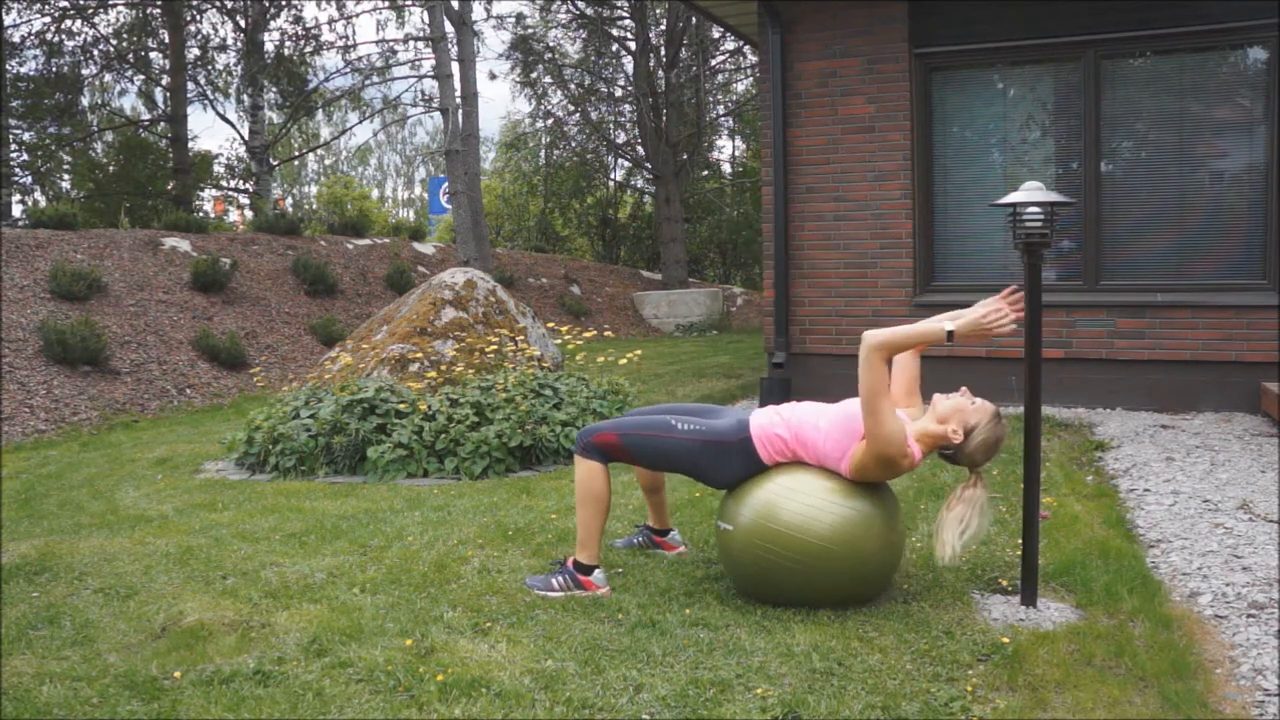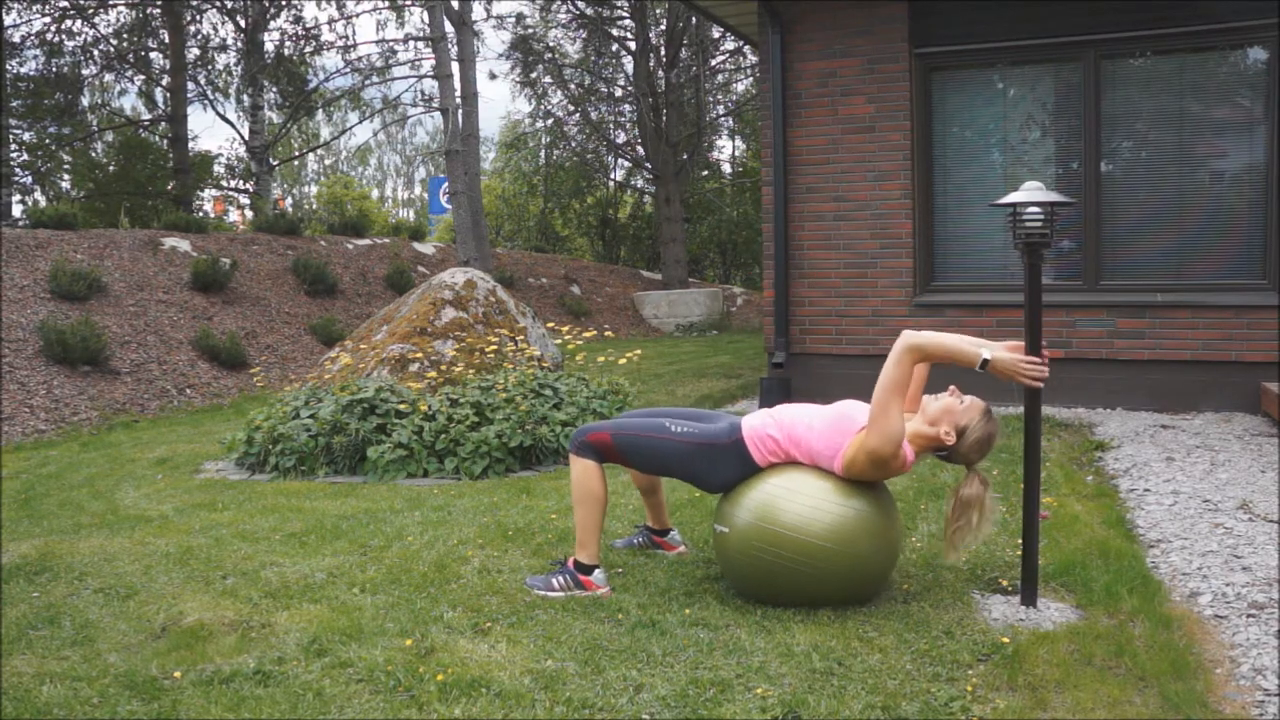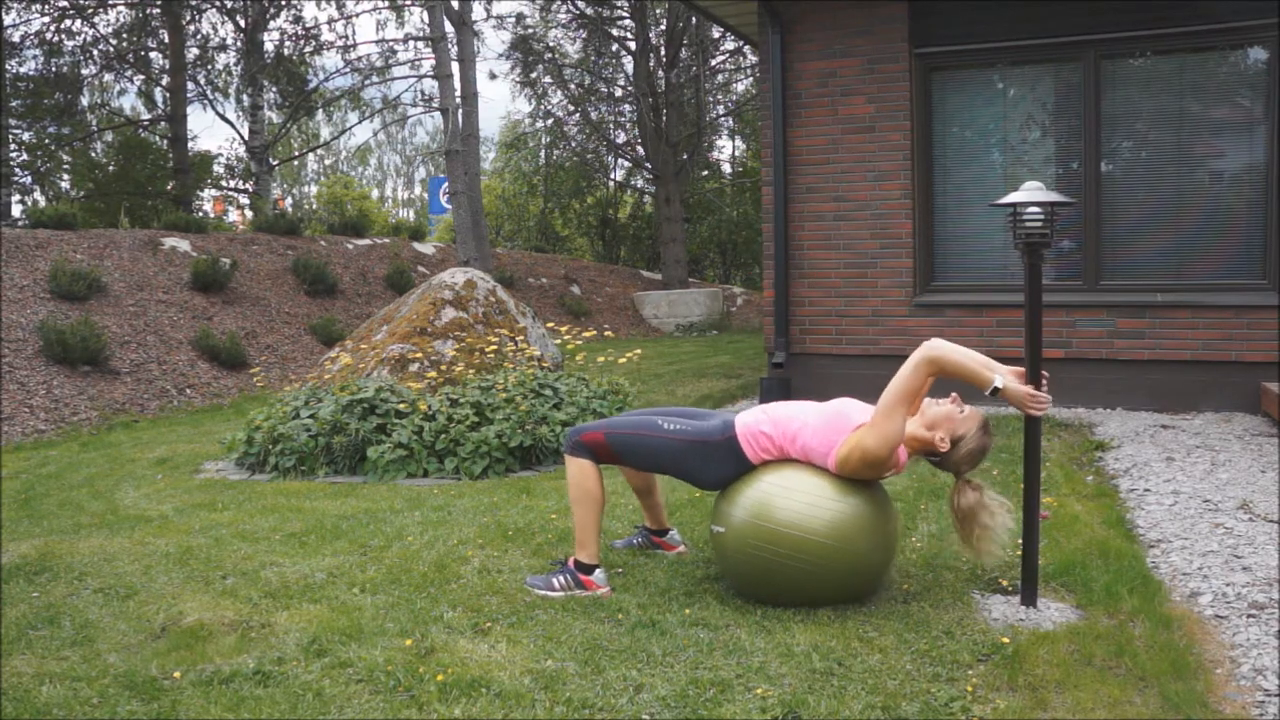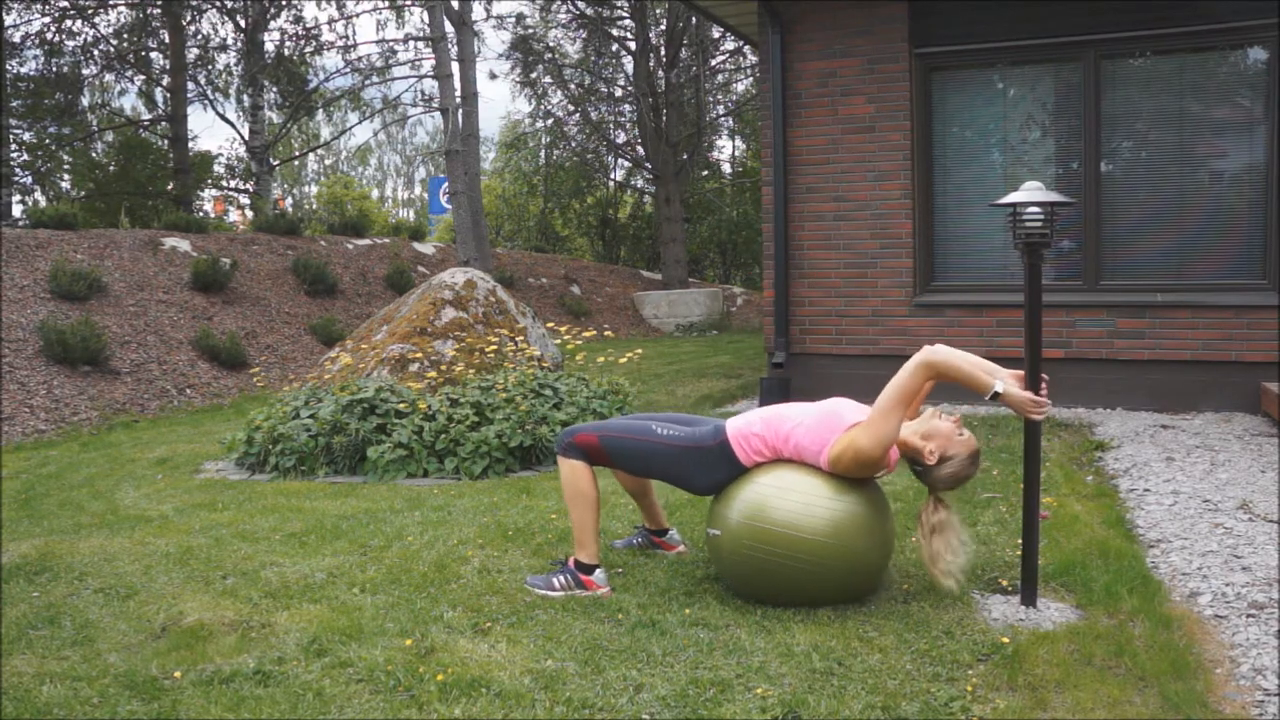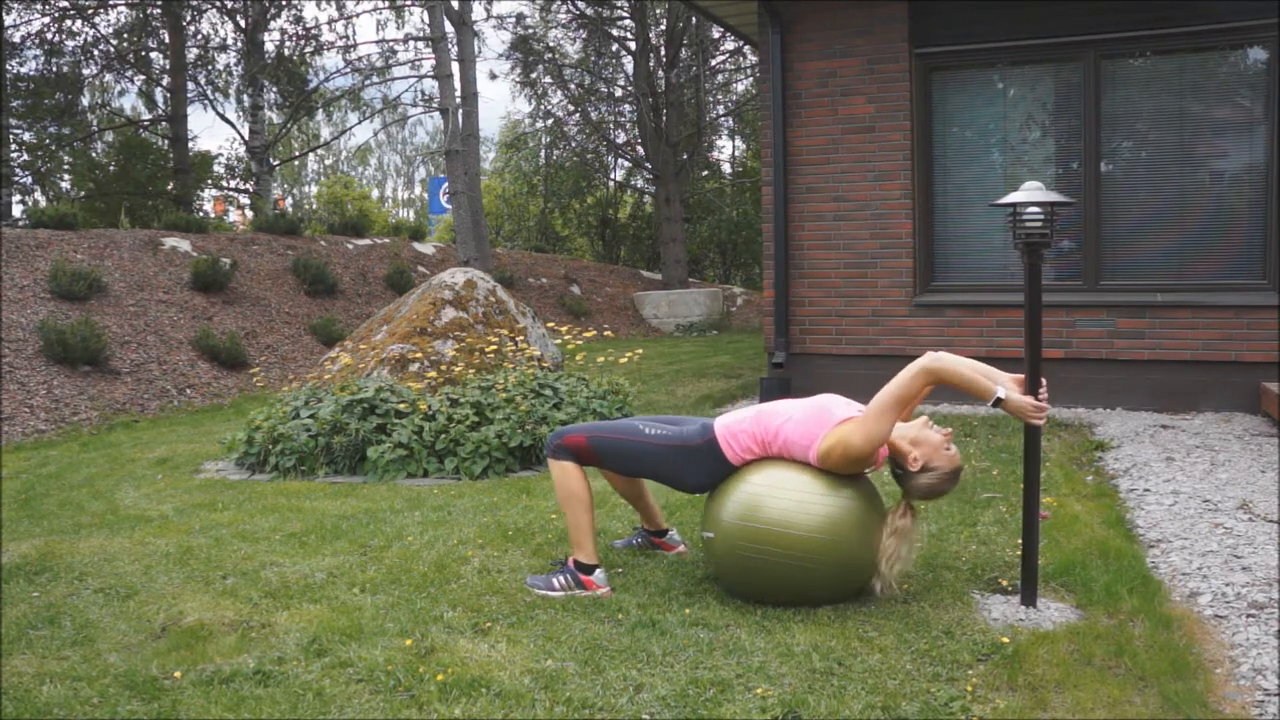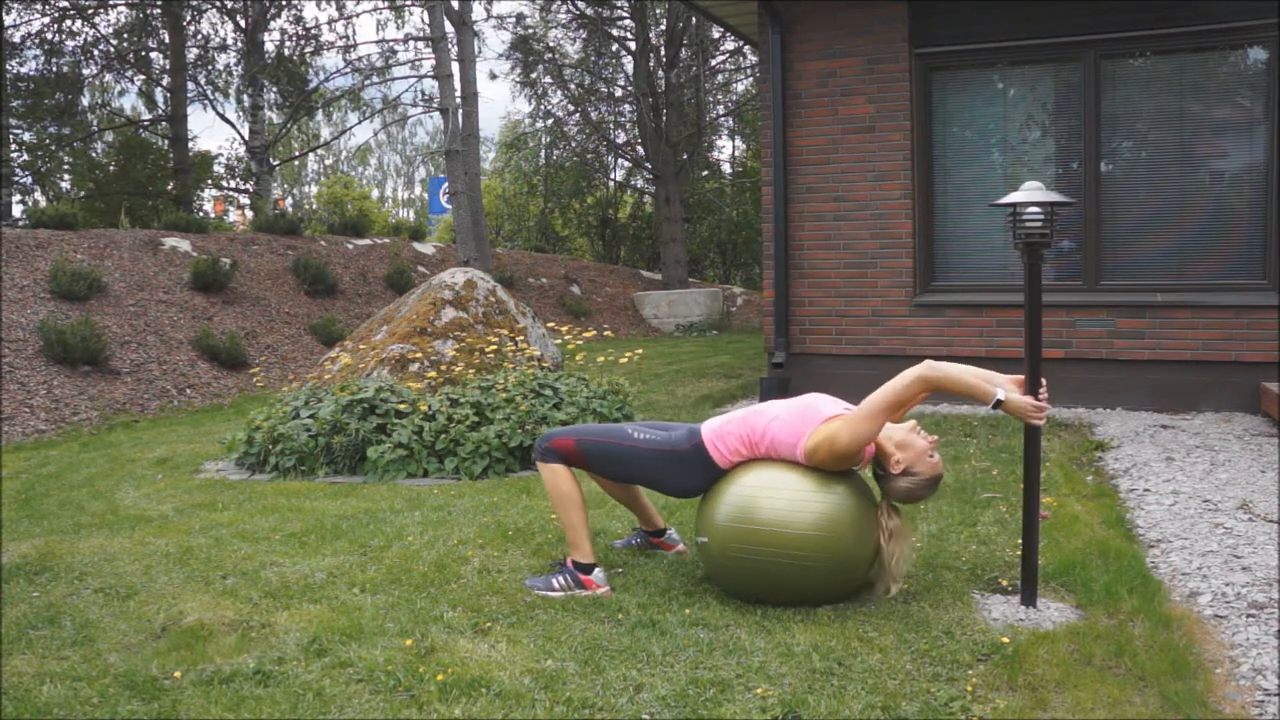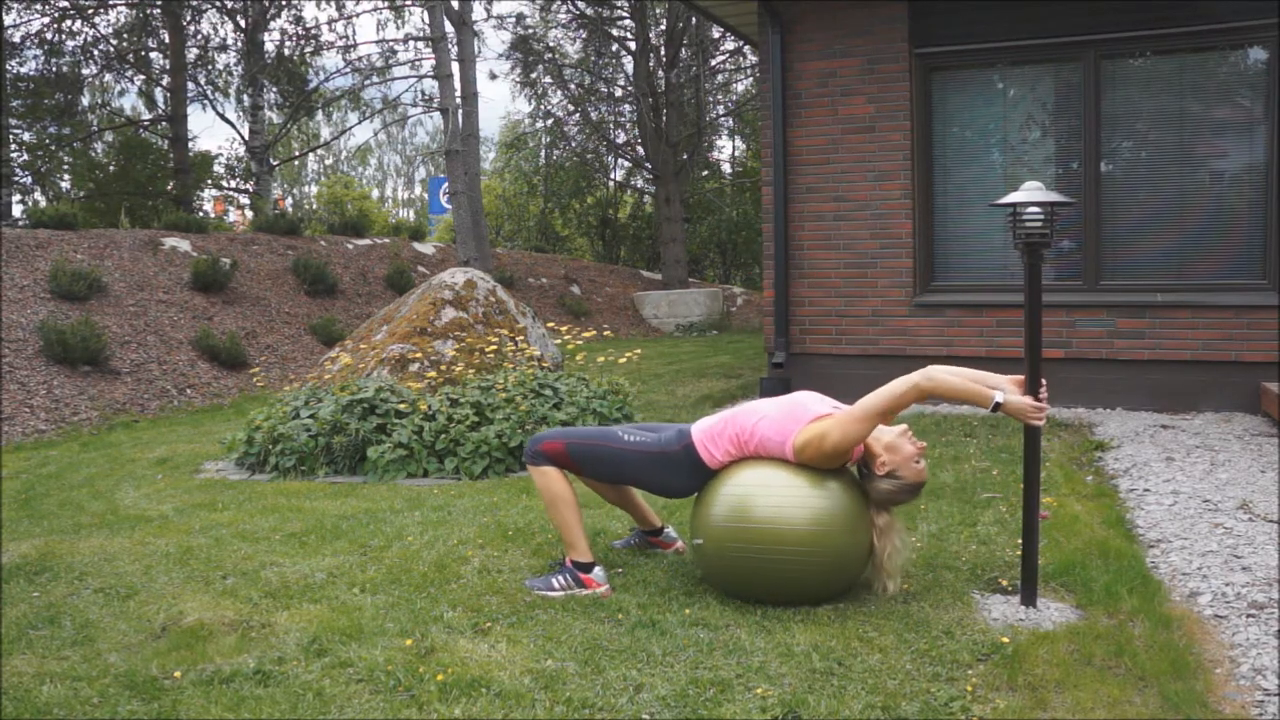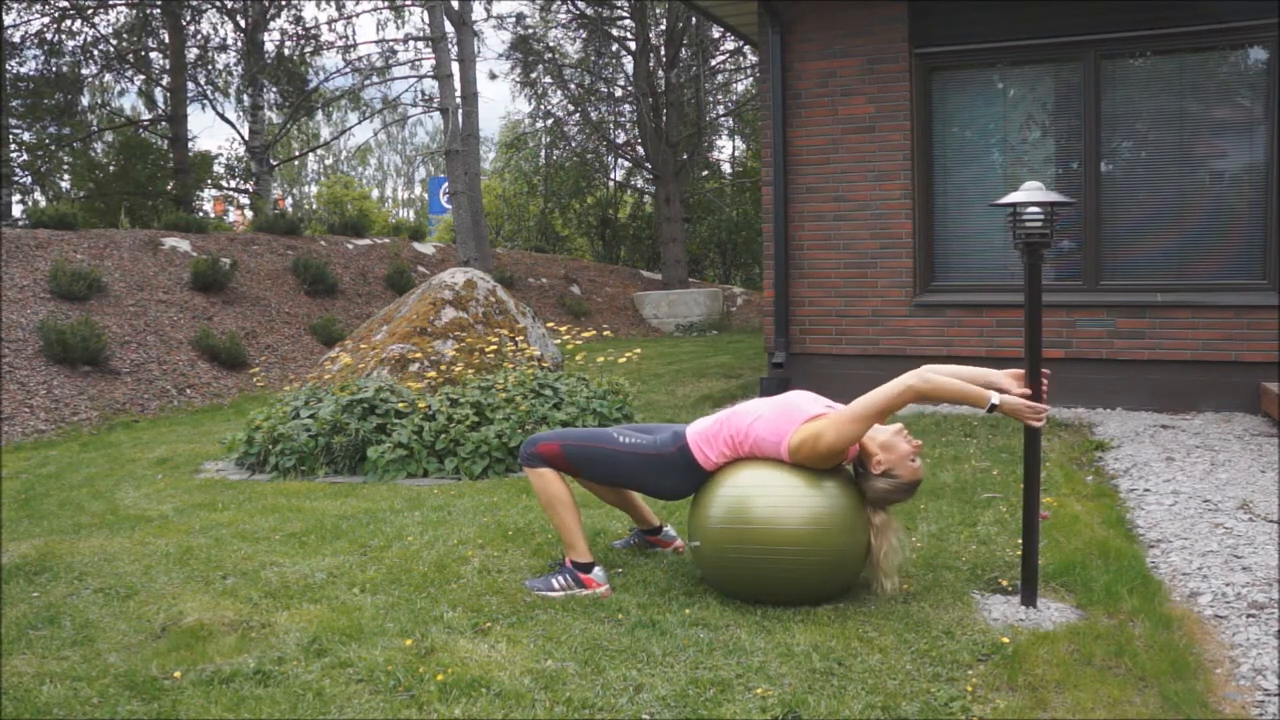
dt=0.2s
person 1, frame 1
left shoulder: (893, 451)
right shoulder: (911, 421)
left elbow: (873, 345)
right elbow: (907, 346)
left wrist: (955, 328)
right wrist: (965, 319)
left hip: (739, 447)
right hip: (753, 424)
left knee: (591, 441)
right knee: (632, 421)
left ankle: (585, 571)
right ankle: (661, 532)
person 1, frame 2
left shoulder: (885, 452)
right shoulder: (910, 427)
left elbow: (908, 344)
right elbow: (917, 348)
left wrist: (986, 358)
right wrist: (989, 351)
left hip: (734, 450)
right hip: (748, 428)
left knee: (586, 441)
right knee: (629, 422)
left ankle: (585, 572)
right ankle: (660, 533)
person 1, frame 3
left shoulder: (878, 452)
right shoulder: (904, 432)
left elbow: (927, 354)
right elbow: (931, 352)
left wrist: (1000, 386)
right wrist: (1001, 372)
left hip: (725, 448)
right hip: (741, 428)
left knee: (581, 441)
right knee: (620, 426)
left ankle: (585, 572)
right ankle: (659, 533)
person 1, frame 4
left shoulder: (869, 452)
right shoulder: (898, 435)
left elbow: (927, 359)
right elbow: (933, 356)
left wrist: (1001, 391)
right wrist: (1006, 376)
left hip: (719, 453)
right hip: (731, 433)
left knee: (573, 442)
right knee: (612, 432)
left ankle: (585, 572)
right ankle: (659, 533)
person 1, frame 5
left shoulder: (858, 448)
right shoulder: (882, 433)
right elbow: (933, 363)
left wrist: (1003, 397)
right wrist: (1006, 380)
left hip: (708, 451)
right hip: (721, 433)
left knee: (563, 444)
right knee: (601, 439)
left ankle: (585, 572)
right ankle: (658, 533)
person 1, frame 6
left shoulder: (845, 445)
right shoulder: (874, 433)
right elbow: (927, 374)
right wrist: (1006, 382)
left hip: (696, 456)
right hip: (708, 439)
left knee: (551, 447)
right knee: (593, 445)
left ankle: (583, 572)
right ankle: (657, 533)
person 1, frame 7
left shoulder: (834, 445)
right shoulder: (859, 433)
right elbow: (924, 378)
right wrist: (1005, 383)
left hip: (686, 457)
right hip: (696, 439)
left knee: (541, 450)
right knee: (580, 450)
left ankle: (583, 572)
right ankle: (655, 532)
person 1, frame 8
left shoulder: (830, 444)
right shoulder: (858, 435)
right elbow: (918, 380)
right wrist: (999, 378)
left hip: (681, 459)
right hip: (690, 440)
left knee: (536, 452)
left ankle: (583, 572)
right ankle: (654, 532)
